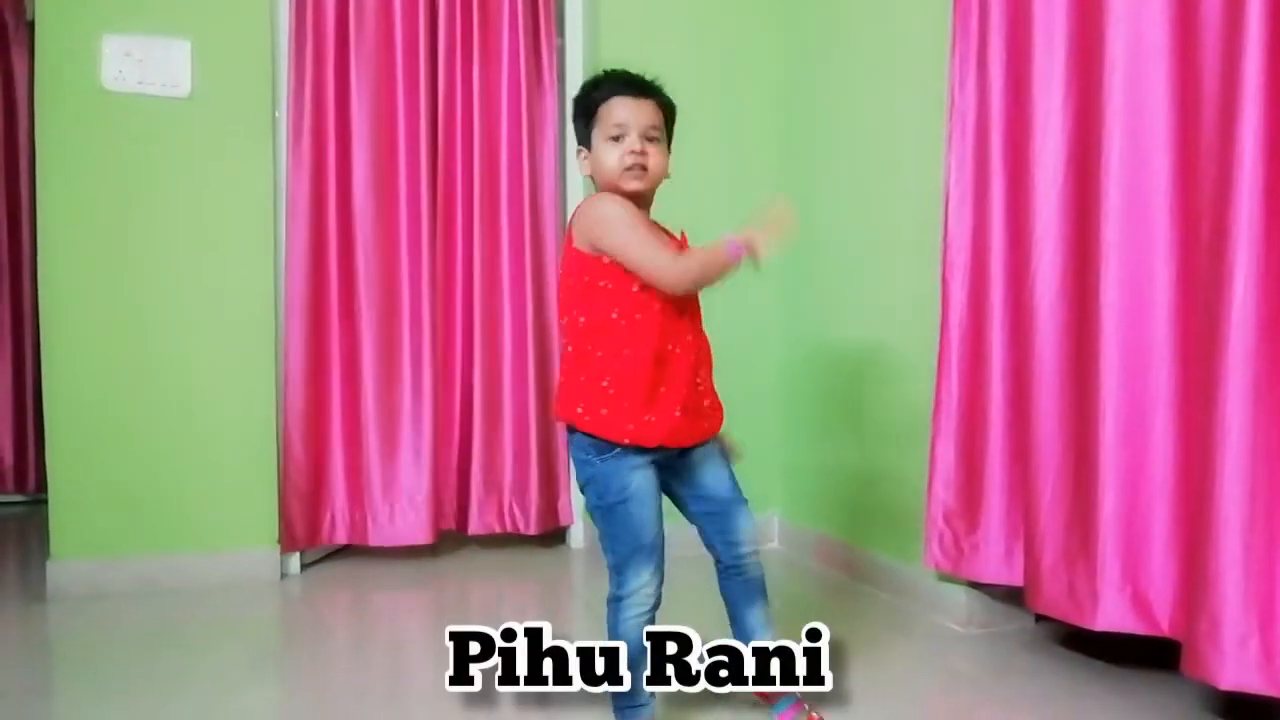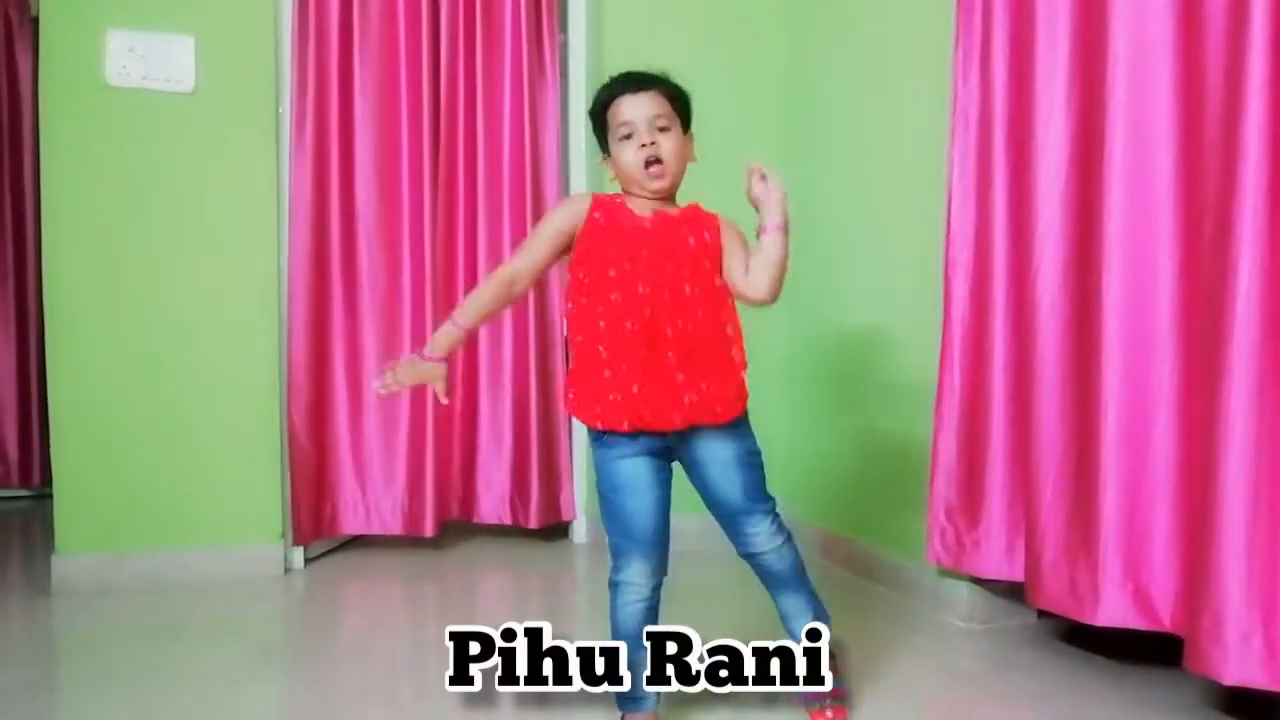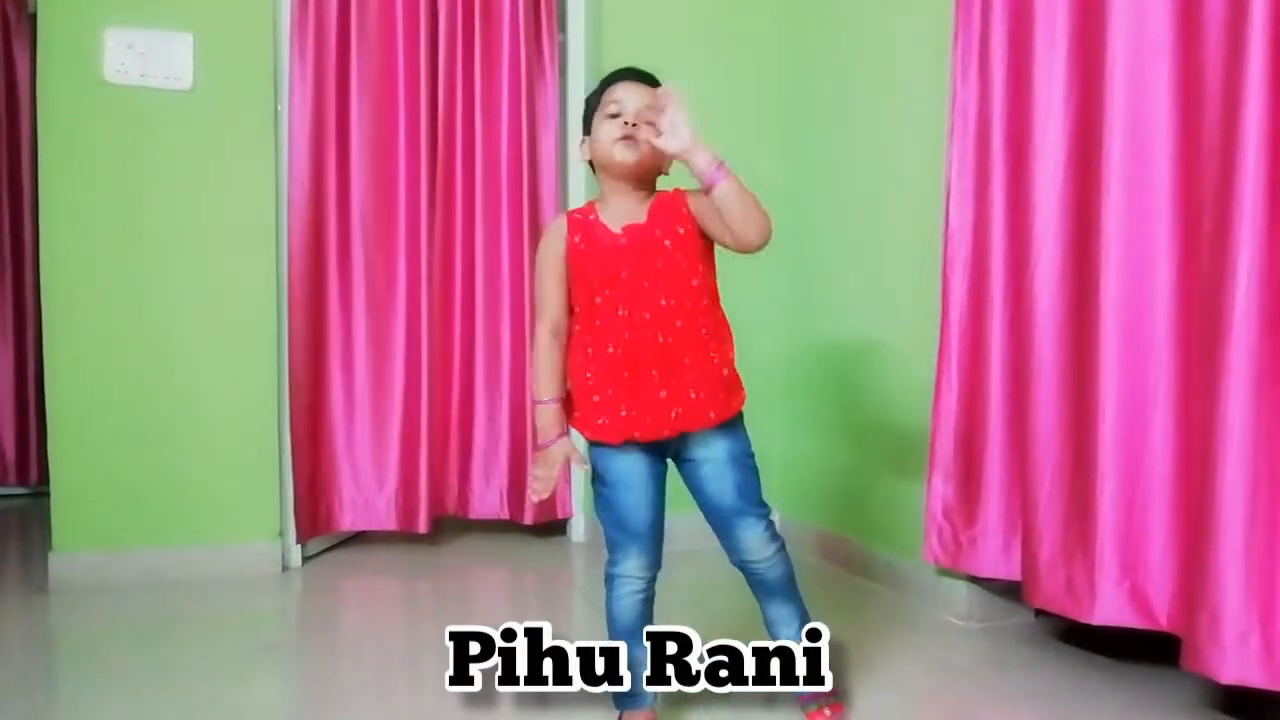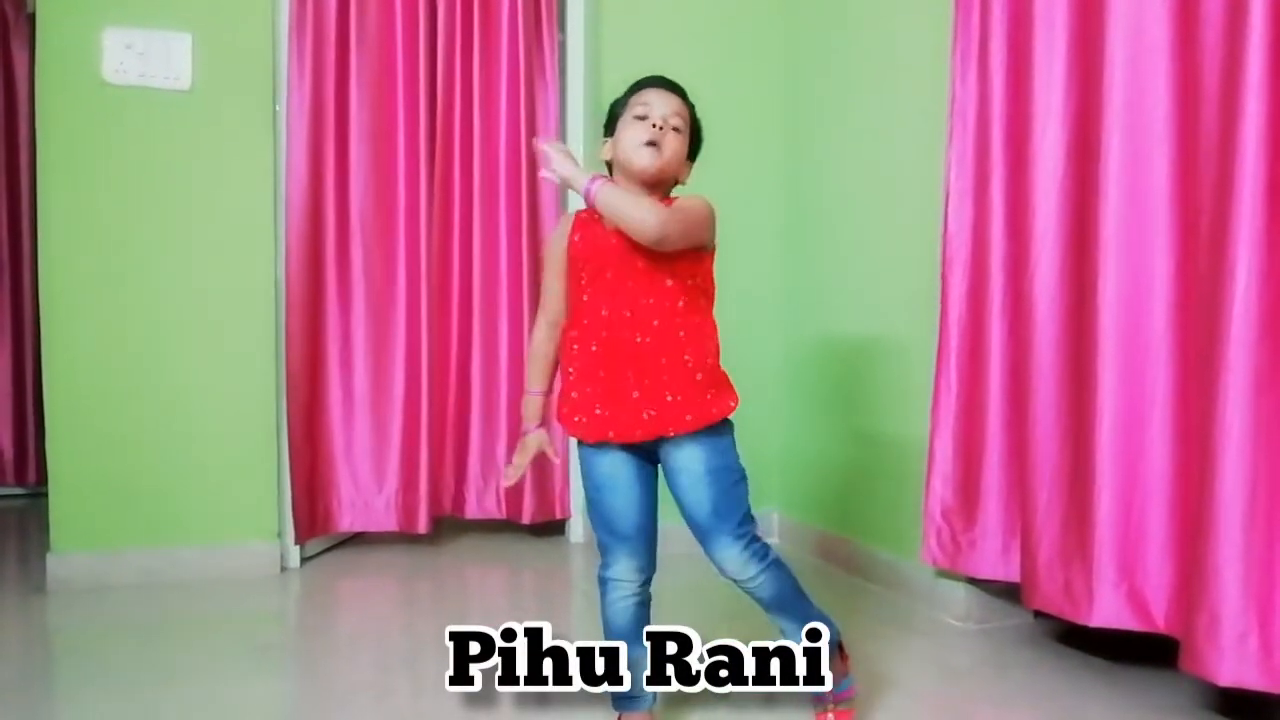
dt=0.5s
person 1, frame 1
left shoulder: (665, 239)
right shoulder: (600, 215)
right elbow: (680, 275)
left wrist: (707, 424)
right wrist: (747, 244)
left hip: (681, 431)
right hip: (612, 436)
left knee: (739, 541)
right knee: (638, 583)
person 1, frame 2
left shoulder: (713, 226)
right shoulder: (582, 217)
left elbow: (761, 287)
right elbow: (508, 280)
left wrist: (772, 210)
right wrist: (437, 351)
left hip: (712, 415)
right hip: (620, 425)
left knee: (762, 534)
right knee: (636, 570)
person 1, frame 3
left shoulder: (689, 209)
right shoulder: (565, 233)
left elbow: (755, 234)
right elbow: (551, 332)
left wrist: (695, 153)
right wrist: (551, 429)
left hip: (706, 415)
right hip: (614, 426)
left knee: (755, 543)
right knee: (631, 568)
person 1, frame 4
left shoulder: (695, 216)
right shoulder: (570, 231)
left elbow: (651, 228)
right elbow: (550, 325)
left wrist: (578, 177)
right wrist: (533, 419)
left hip: (690, 419)
right hip: (604, 428)
left knee: (735, 551)
right knee: (623, 573)
left ankle: (826, 652)
